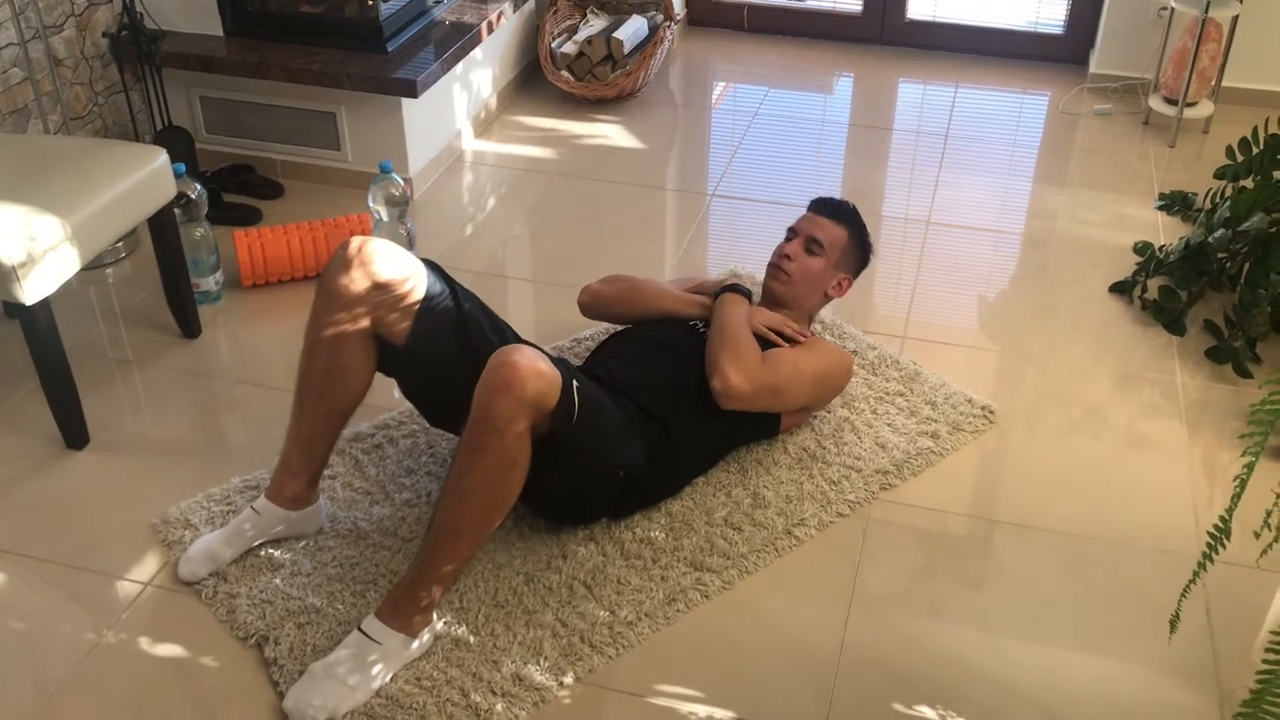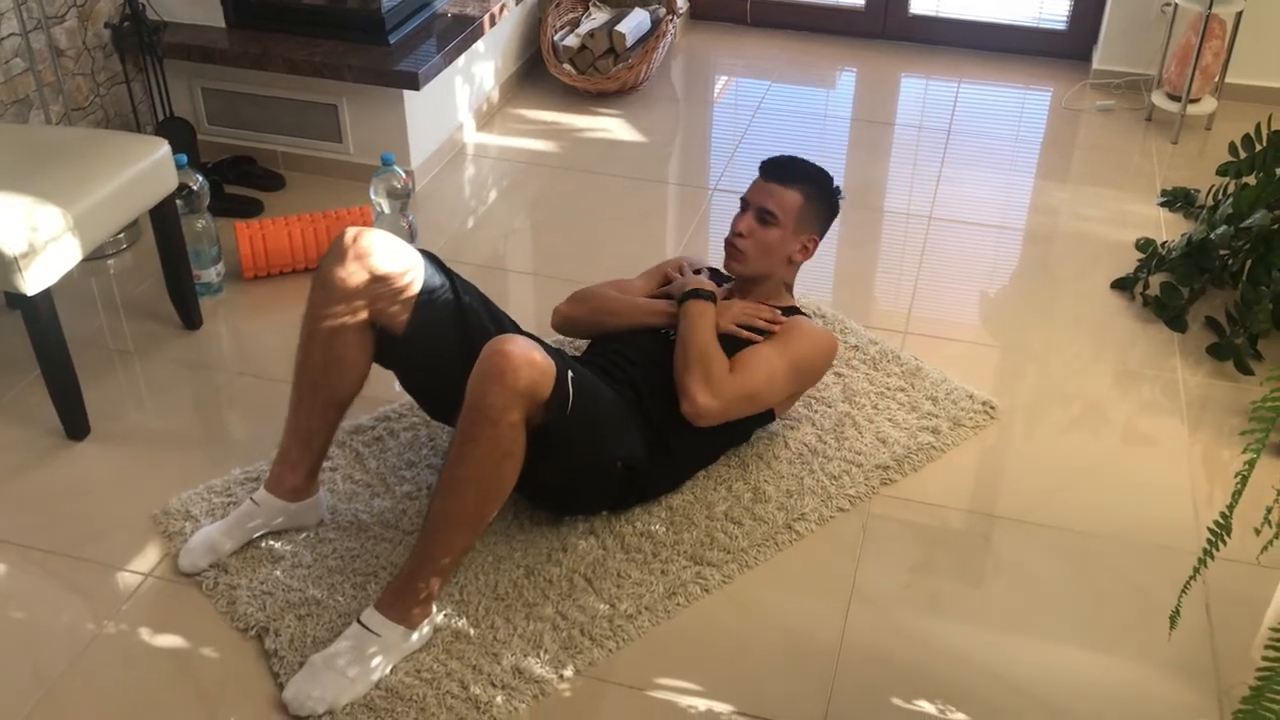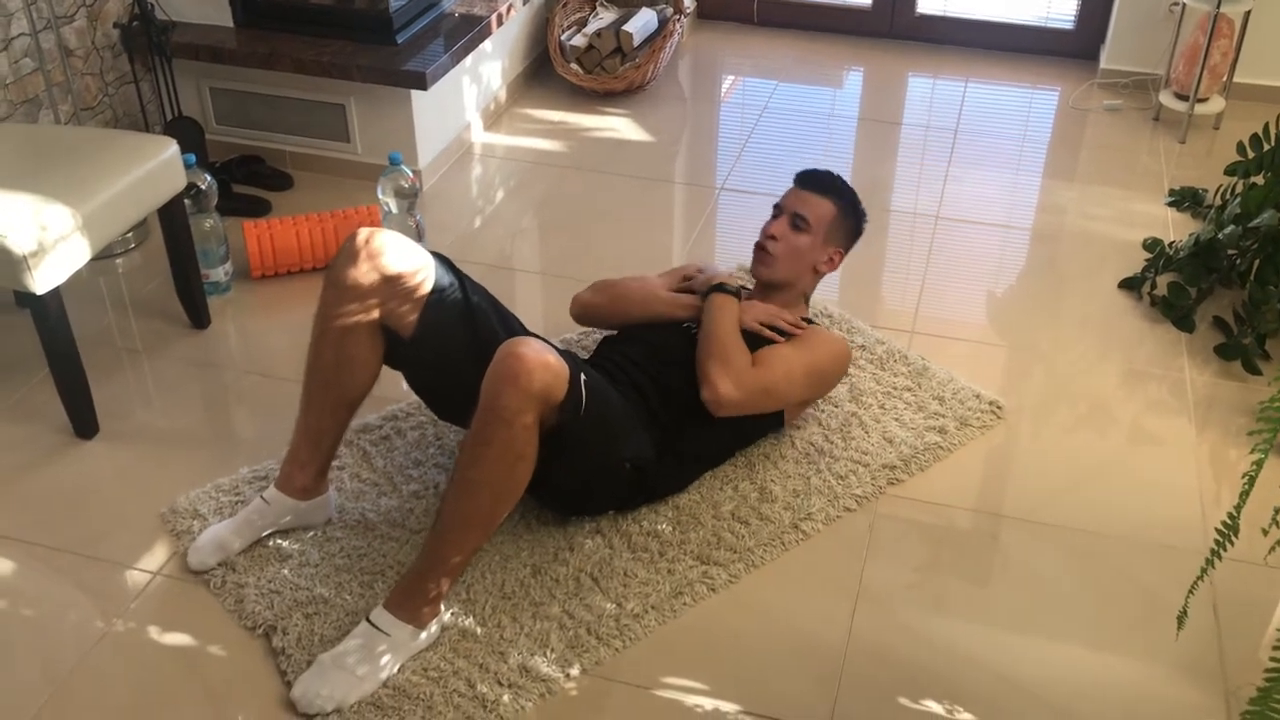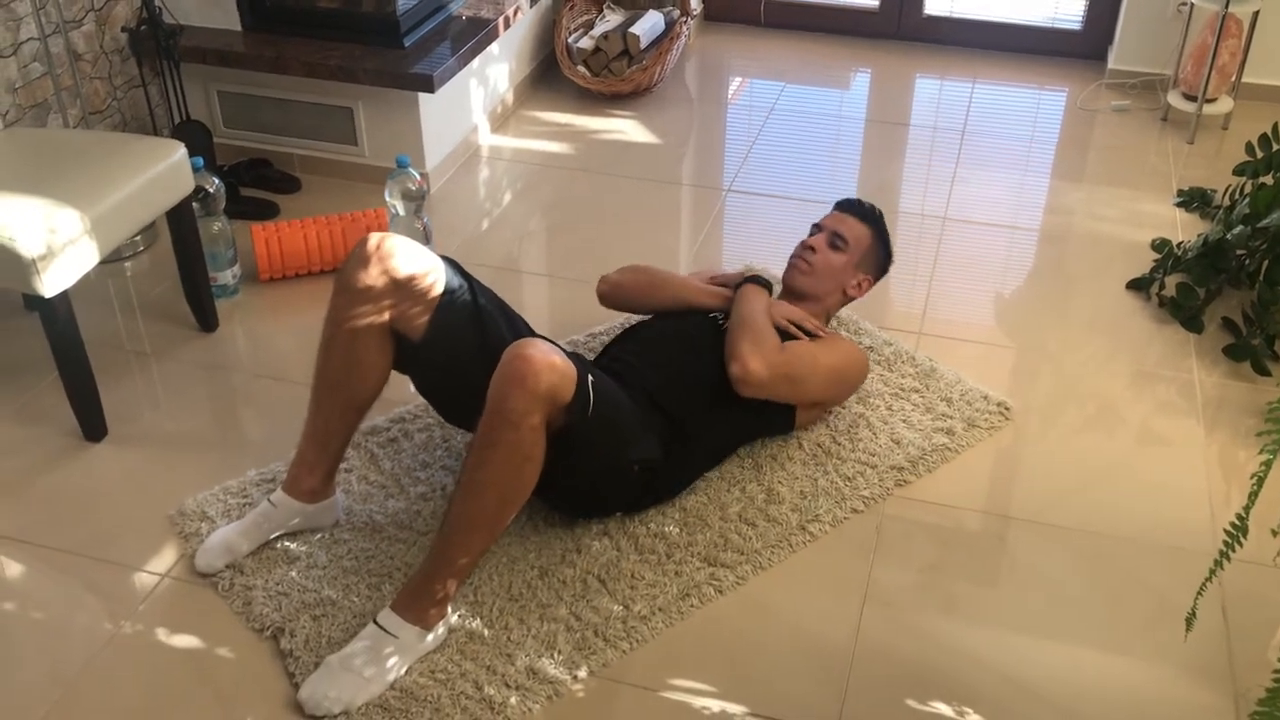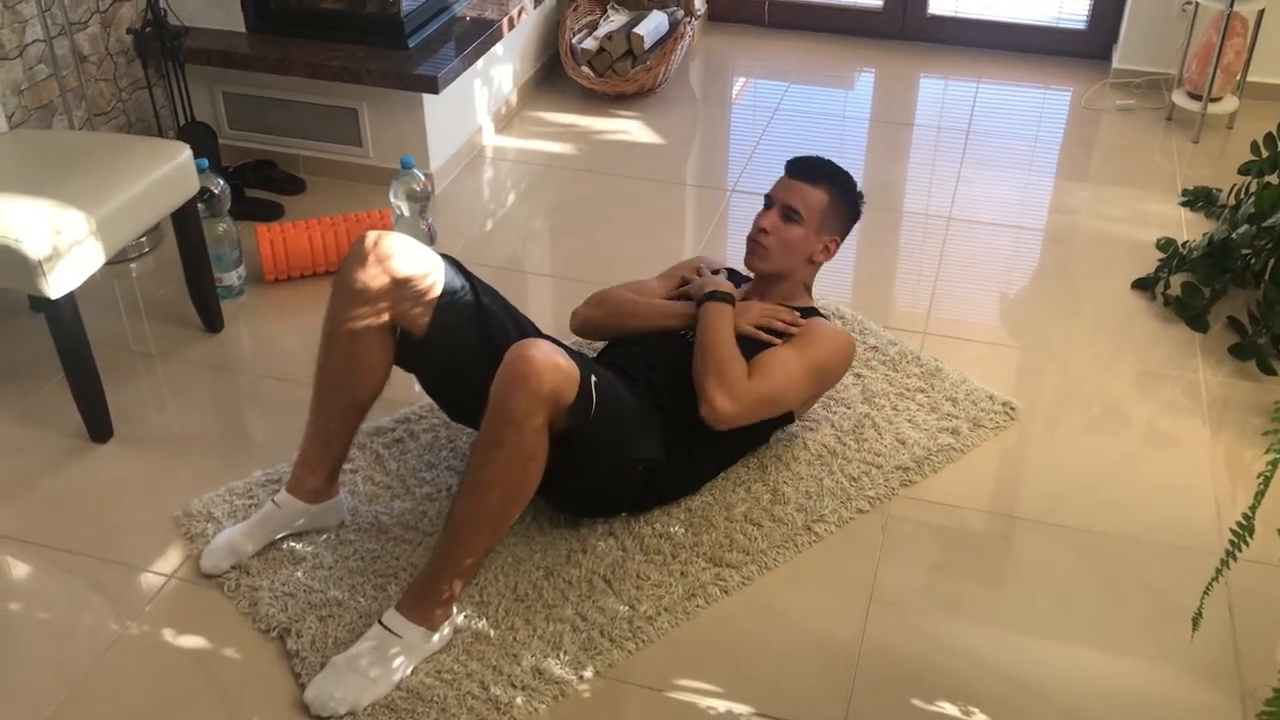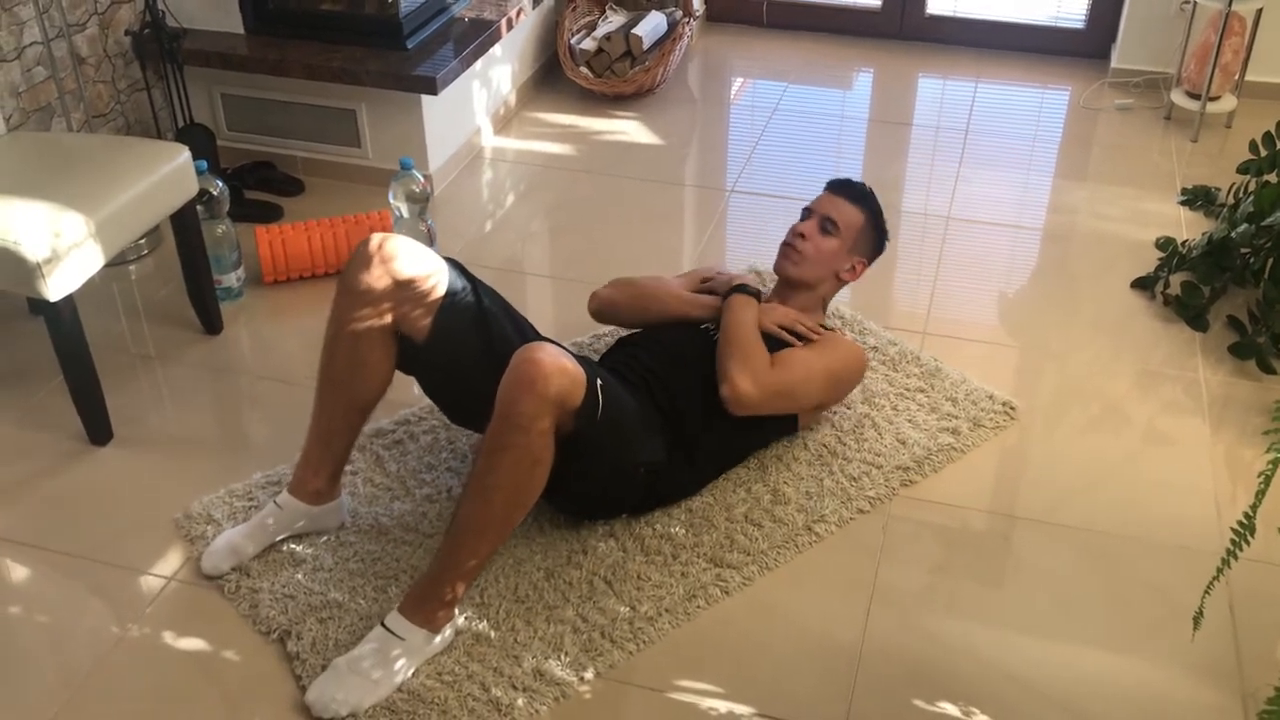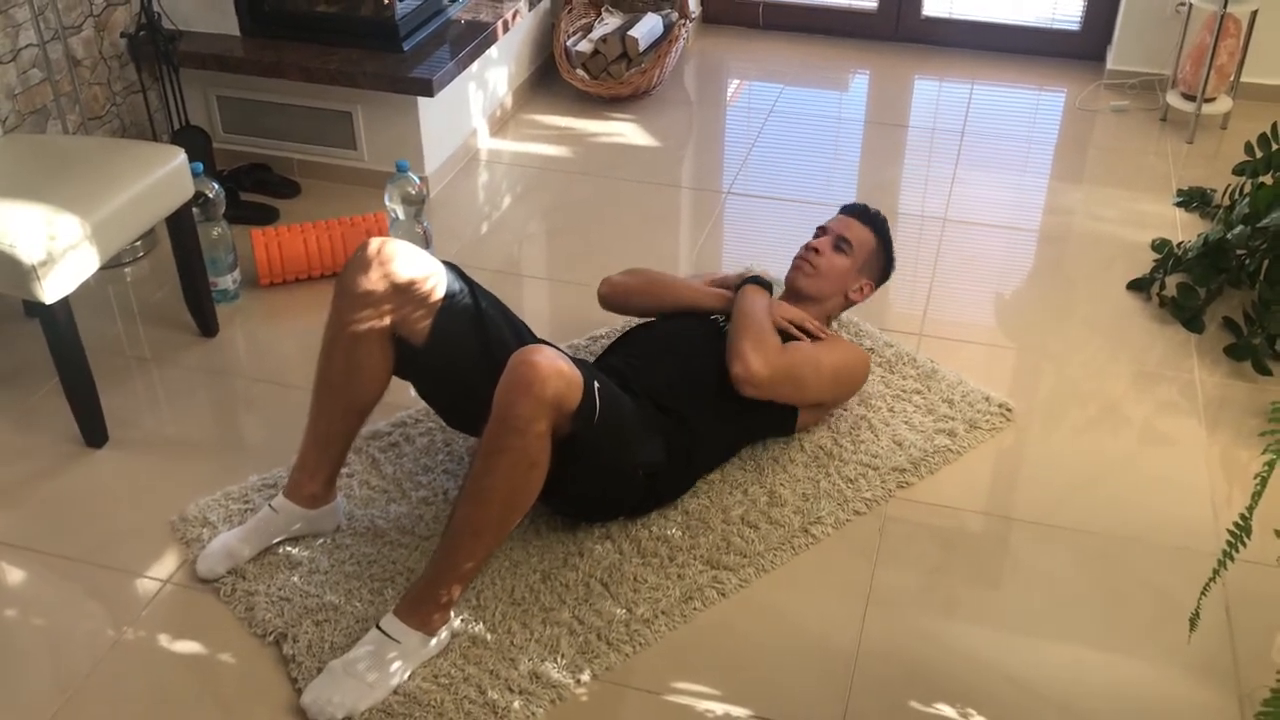
dt=0.4s
person 1, frame 1
left shoulder: (822, 361)
right shoulder: (724, 300)
left elbow: (732, 382)
right elbow: (597, 296)
left wrist: (731, 299)
right wrist: (714, 300)
left hip: (617, 458)
right hip: (553, 407)
left knee: (518, 372)
right knee: (365, 265)
left ankle: (405, 618)
right ankle: (292, 498)
person 1, frame 2
left shoulder: (804, 340)
right shoulder: (698, 272)
left elbow: (703, 400)
right elbow: (570, 313)
left wrist: (696, 302)
right wrist: (684, 303)
left hip: (614, 451)
right hip: (547, 399)
left knee: (512, 363)
right knee: (362, 256)
left ankle: (405, 610)
right ankle: (291, 491)
person 1, frame 3
left shoulder: (820, 350)
right shoulder: (710, 281)
left elbow: (722, 392)
right elbow: (587, 304)
left wrist: (718, 298)
right wrist: (704, 300)
left hip: (620, 452)
right hip: (546, 401)
left knee: (526, 366)
right knee: (372, 257)
left ankle: (413, 609)
right ankle: (300, 489)
person 1, frame 4
left shoulder: (838, 357)
right shoulder: (732, 292)
left elbow: (751, 369)
right elbow: (615, 284)
left wrist: (752, 289)
right wrist: (736, 293)
left hip: (631, 452)
right hip: (569, 401)
left knee: (534, 363)
right knee: (384, 261)
left ankle: (420, 612)
right ankle: (308, 492)
person 1, frame 5
left shoulder: (823, 341)
right shoulder: (712, 273)
left elbow: (722, 404)
right elbow: (588, 316)
left wrist: (715, 304)
right wrist: (702, 305)
left hip: (634, 453)
right hip: (563, 400)
left knee: (535, 367)
right knee: (382, 258)
left ankle: (425, 612)
right ankle: (311, 493)
person 1, frame 6
left shoulder: (836, 356)
right shoulder: (725, 284)
left elbow: (741, 391)
right elbow: (605, 301)
left wrist: (738, 298)
right wrist: (724, 302)
left hip: (635, 455)
right hip: (559, 403)
left knee: (542, 370)
right knee: (385, 262)
left ankle: (427, 614)
right ankle: (313, 494)
person 1, frame 7
left shoulder: (839, 358)
right shoulder: (739, 296)
left elbow: (750, 367)
right elbow: (615, 288)
left wrist: (753, 291)
right wrist: (738, 294)
left hip: (635, 456)
right hip: (569, 406)
left knee: (539, 370)
right knee: (384, 265)
left ankle: (423, 617)
right ankle: (309, 497)
